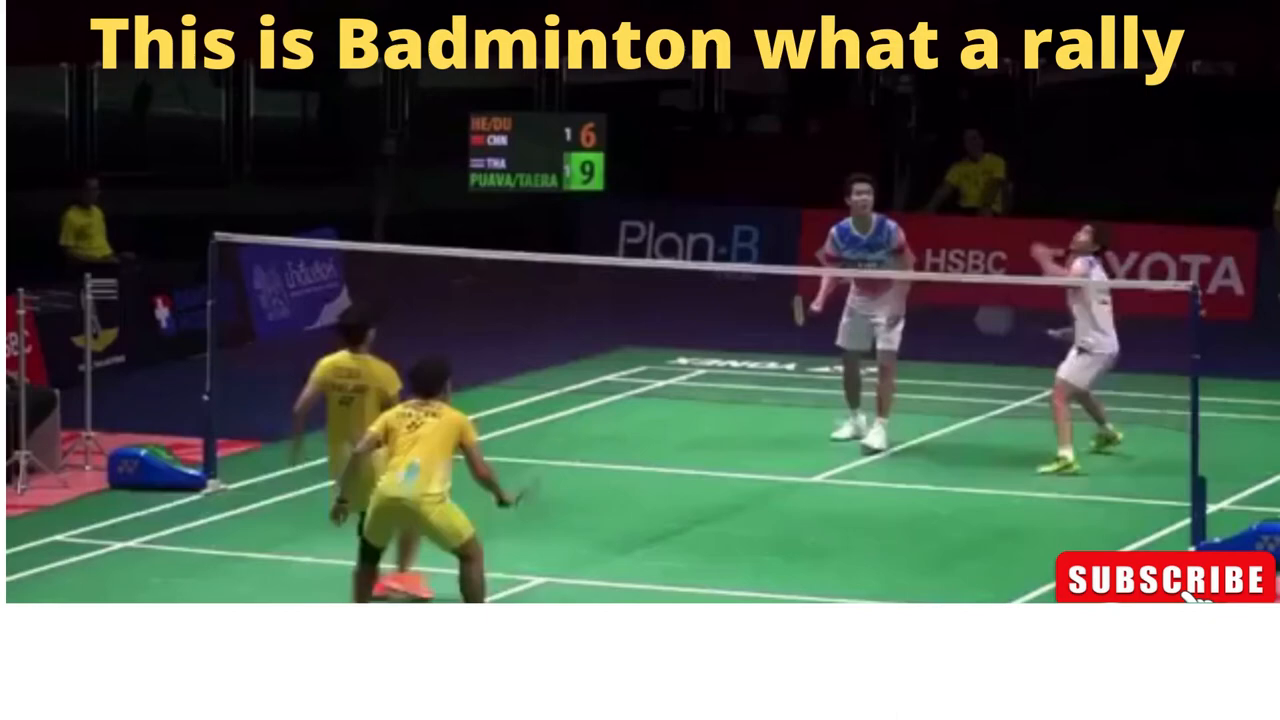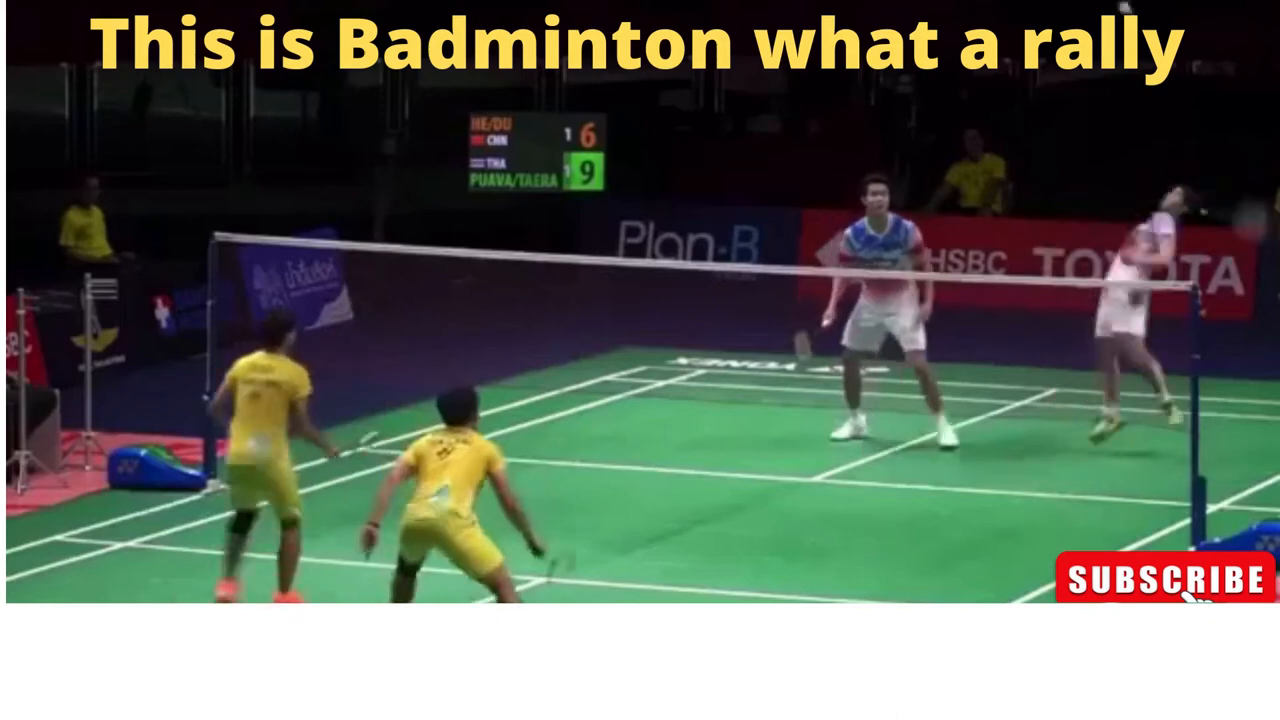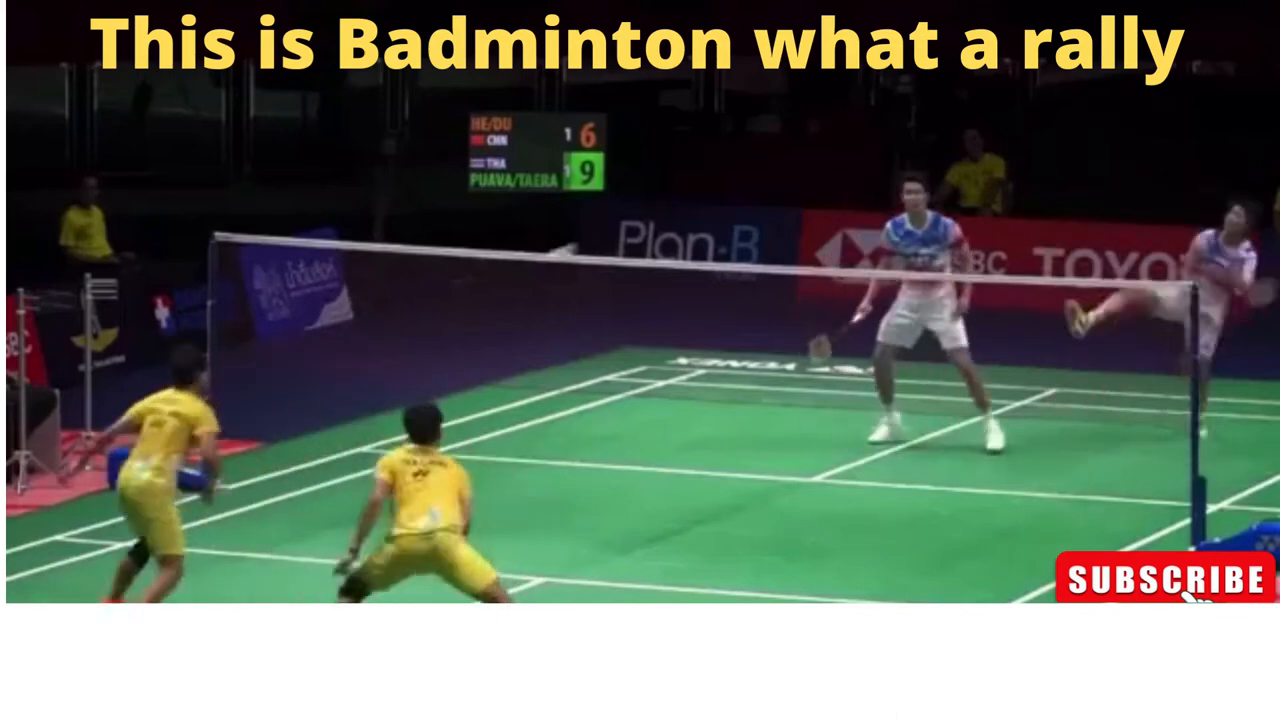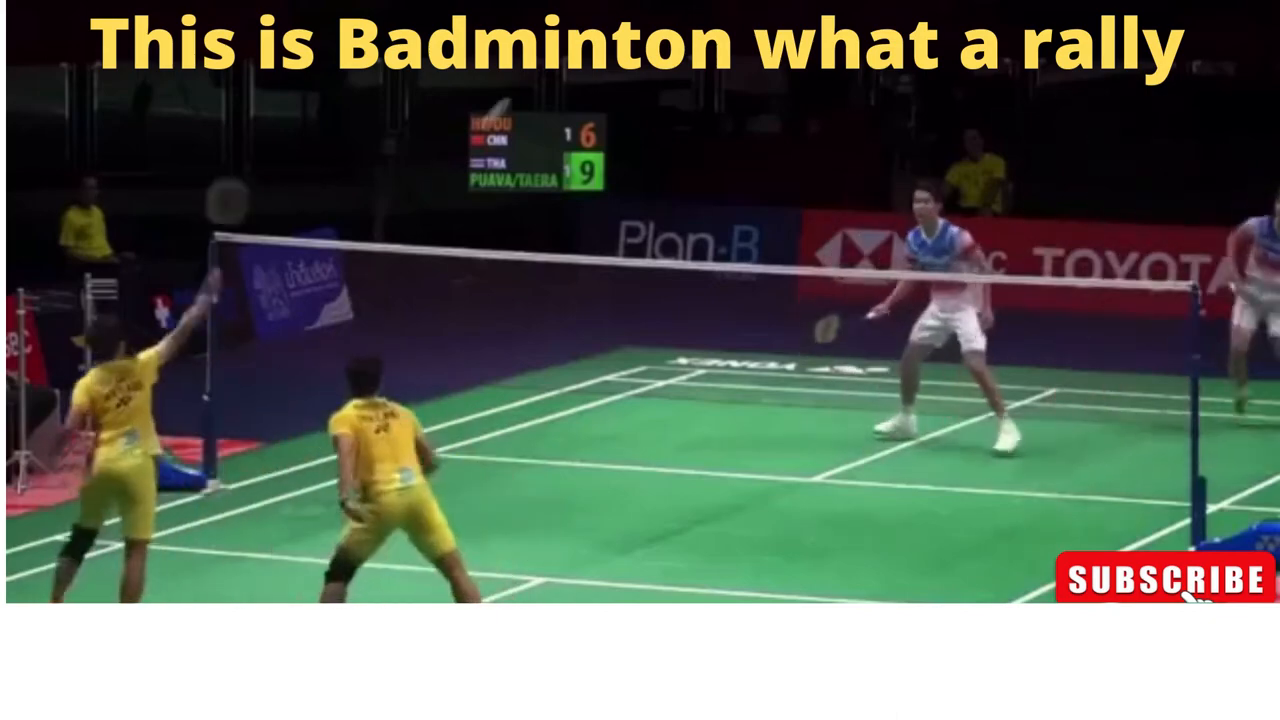
dt=0.3s
person 1, frame 1
left shoulder: (326, 366)
right shoulder: (382, 373)
left elbow: (301, 408)
left wrist: (297, 441)
left hip: (340, 461)
right hip: (371, 460)
left ankle: (382, 580)
right ankle: (404, 575)
person 1, frame 2
left shoulder: (243, 366)
right shoulder: (294, 374)
left elbow: (216, 407)
right elbow: (301, 425)
left wrist: (236, 423)
right wrist: (327, 446)
left hip: (238, 457)
right hip: (270, 458)
left knee: (243, 518)
right knee: (290, 523)
left ankle: (228, 583)
right ankle: (285, 595)
person 1, frame 3
left shoulder: (154, 401)
right shoulder: (201, 412)
left elbow: (110, 433)
right elbow: (210, 458)
left wrist: (81, 461)
right wrist: (210, 485)
left hip: (126, 484)
right hip: (154, 489)
left knee: (148, 545)
right knee: (172, 566)
left ankle: (114, 603)
person 1, frame 4
left shoulder: (87, 385)
right shoulder: (143, 365)
left elbow: (69, 429)
right elbow: (182, 331)
right wrist: (206, 294)
left hip: (103, 467)
right hip: (137, 468)
left knee: (79, 540)
right knee: (136, 550)
left ankle: (54, 605)
person 2, frame 1
left shoulder: (890, 229)
right shoulder: (838, 233)
left elbow: (906, 268)
right elbow: (832, 270)
left wrist: (899, 304)
right wrist: (820, 299)
left hip: (888, 302)
right hip: (858, 301)
left knee: (886, 363)
right knee: (849, 360)
left ankle: (879, 428)
right ankle: (856, 420)
person 2, frame 2
left shoulder: (906, 229)
right shoulder: (852, 235)
left elbow: (923, 267)
left wrist: (927, 301)
right wrist: (833, 306)
left hip: (903, 304)
right hip: (870, 303)
left knee: (919, 365)
right knee: (850, 360)
left ankle: (942, 424)
right ankle: (855, 420)
person 2, frame 3
left shoulder: (945, 227)
right shoulder: (893, 229)
left elbow: (966, 262)
right elbow: (886, 267)
left wrist: (965, 296)
right wrist: (868, 299)
left hip: (942, 301)
right hip: (908, 301)
left knee: (964, 363)
right knee: (881, 359)
left ankle: (991, 424)
right ankle: (890, 419)
person 2, frame 4
left shoulder: (955, 235)
right shoulder: (913, 239)
left elbow: (984, 268)
right elbow: (911, 276)
left wrist: (986, 307)
right wrist: (888, 304)
left hip: (966, 304)
right hip: (939, 304)
left knee: (976, 365)
right knee: (910, 357)
left ankle: (1007, 426)
right ankle: (905, 419)
person 3, frame 1
left shoulder: (1084, 263)
right shoulder: (1089, 267)
left elbow: (1062, 278)
left wrist: (1044, 258)
right wrist: (1070, 331)
left hip: (1096, 347)
right hip: (1090, 344)
left knee: (1060, 393)
right knee: (1079, 391)
left ankle: (1065, 457)
right ankle: (1107, 432)
person 3, frame 2
left shoulder: (1166, 222)
right shoulder: (1159, 218)
left elbow: (1165, 260)
left wrist: (1135, 258)
left hip: (1131, 293)
right hip: (1115, 290)
left knee: (1135, 352)
right knee: (1105, 354)
left ankle: (1165, 400)
right ankle: (1110, 415)
person 3, frame 3
left shoulder: (1248, 257)
right shoulder: (1208, 238)
left elbow: (1244, 289)
right elbow: (1188, 268)
left hip: (1210, 312)
right hip: (1186, 296)
left knee: (1199, 369)
right knee: (1134, 294)
left ankle: (1198, 418)
right ankle: (1087, 321)
person 3, frame 4
right shoulder: (1258, 225)
right elbow: (1233, 239)
right wrist: (1234, 272)
right hip: (1251, 291)
right knee: (1238, 348)
right ankle: (1241, 392)
person 4, frame 1
left shoulder: (393, 415)
right shoulder: (457, 420)
left elbow: (358, 453)
right elbow: (480, 471)
left wrist: (343, 498)
right wrist: (500, 494)
left hip: (387, 497)
right hip: (427, 500)
left knee: (368, 557)
right knee: (472, 555)
person 4, frame 2
left shoulder: (424, 443)
right shoulder: (486, 448)
left elbow: (392, 479)
right elbow: (508, 501)
left wrist: (373, 524)
right wrist: (530, 537)
left hip: (414, 520)
right hip: (454, 522)
left knee: (406, 567)
right knee: (503, 586)
person 4, frame 3
left shoulder: (391, 461)
right shoulder: (455, 468)
left elbow: (375, 501)
right elbow: (466, 520)
left wrist: (353, 550)
left hip: (406, 542)
right hip: (445, 540)
left knee: (352, 590)
right knee: (499, 600)
person 4, frame 4
left shoulder: (343, 418)
right shoulder: (404, 414)
left elbow: (346, 456)
right elbow: (431, 461)
left wrist: (346, 500)
left hip: (381, 502)
right hip: (418, 495)
left knee: (339, 572)
right knee: (455, 569)
